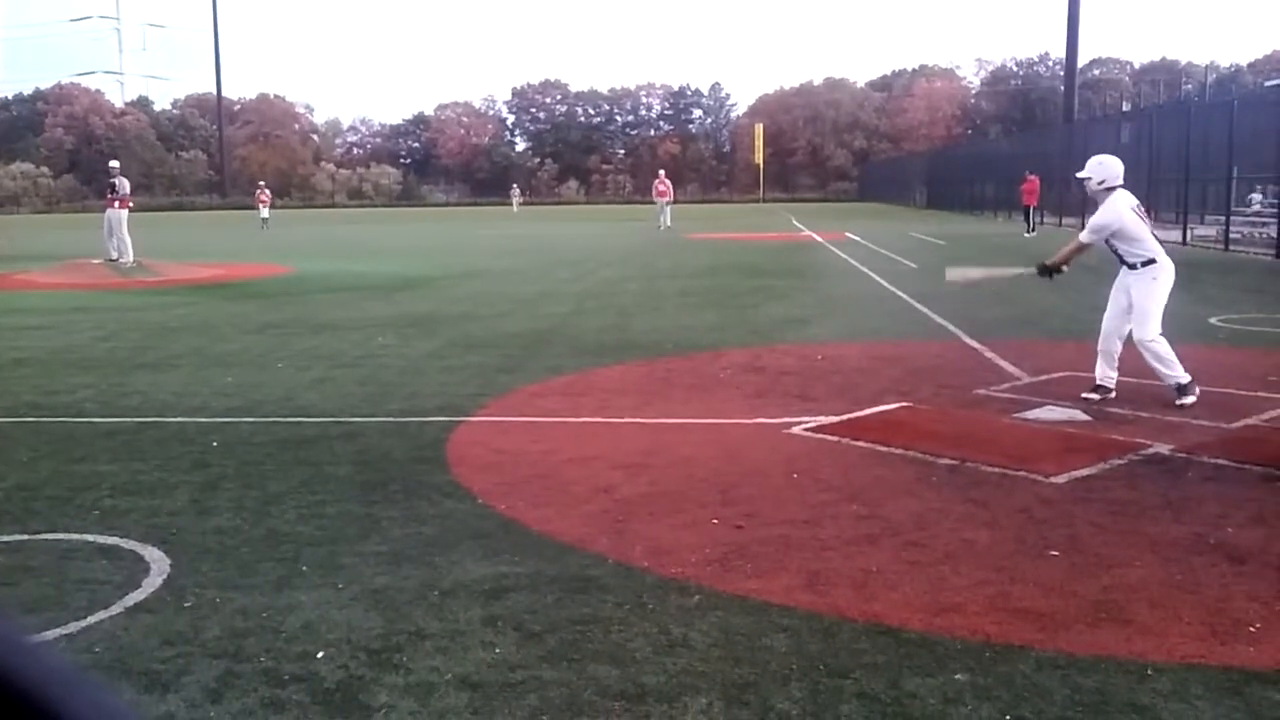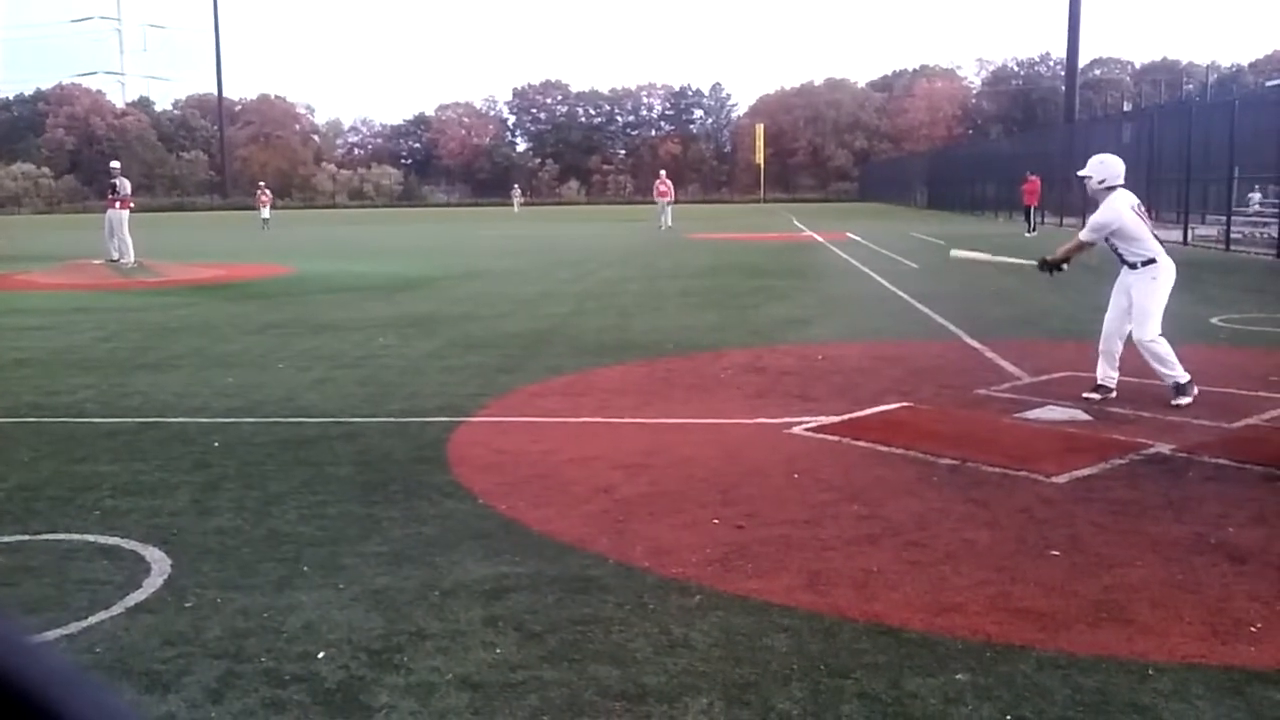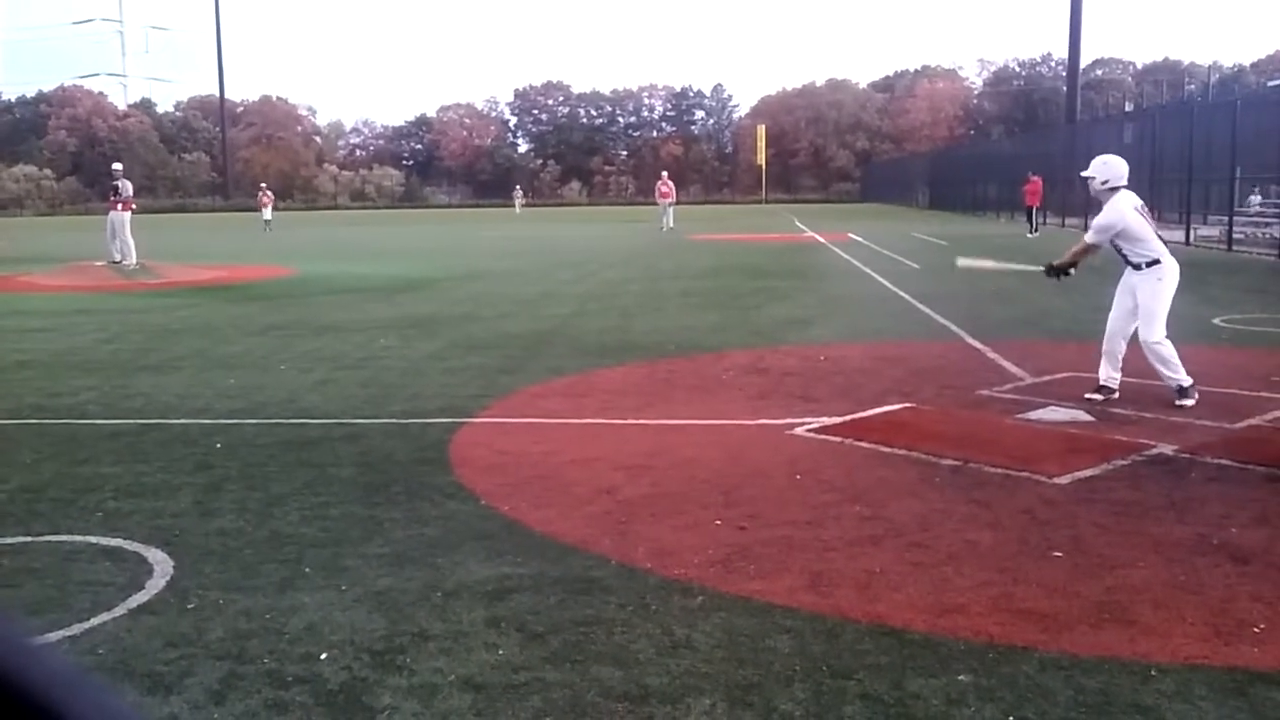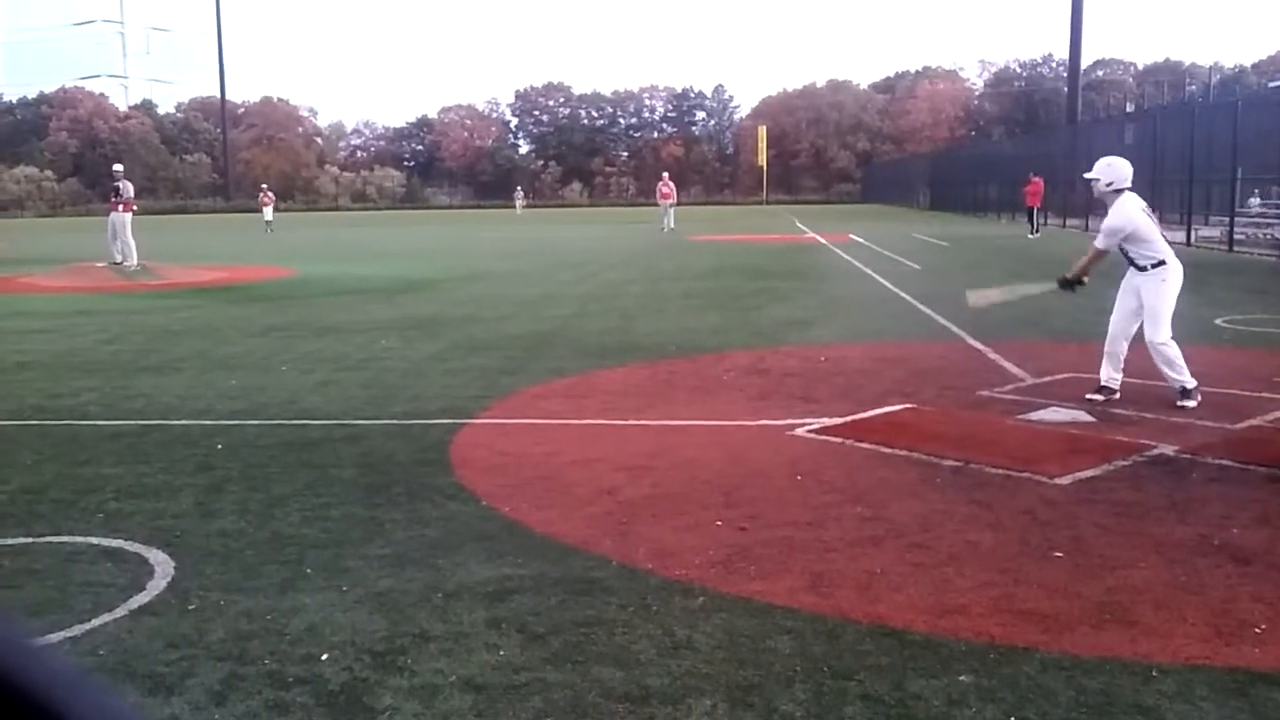
dt=0.1s
person 1, frame 1
left shoulder: (1108, 215)
right shoulder: (1120, 196)
left elbow: (1079, 246)
right elbow: (1087, 237)
left wrist: (1050, 265)
right wrist: (1059, 261)
left hip: (1153, 272)
right hip: (1131, 271)
left knee: (1145, 334)
right knee: (1111, 327)
left ankle: (1183, 383)
right ankle: (1105, 383)
person 1, frame 2
left shoulder: (1107, 214)
right shoulder: (1122, 196)
left elbow: (1078, 244)
right elbow: (1090, 238)
left wrist: (1050, 260)
right wrist: (1065, 258)
left hip: (1153, 272)
right hip: (1132, 271)
left knee: (1145, 335)
right knee: (1112, 327)
left ankle: (1182, 382)
right ankle: (1106, 383)
person 1, frame 3
left shoulder: (1112, 215)
right shoulder: (1125, 197)
left elbow: (1085, 247)
right elbow: (1096, 240)
left wrist: (1058, 264)
right wrist: (1072, 262)
left hip: (1158, 273)
right hip: (1136, 272)
left knee: (1150, 336)
right knee: (1116, 328)
left ankle: (1184, 385)
right ankle: (1109, 384)
person 1, frame 4
left shoulder: (1120, 217)
right shoulder: (1127, 200)
left elbow: (1096, 254)
right elbow: (1102, 246)
left wrist: (1071, 277)
right wrist: (1082, 273)
left hip: (1162, 274)
right hip: (1138, 272)
left knee: (1157, 336)
right knee: (1117, 328)
left ankle: (1188, 387)
right ankle: (1109, 384)
